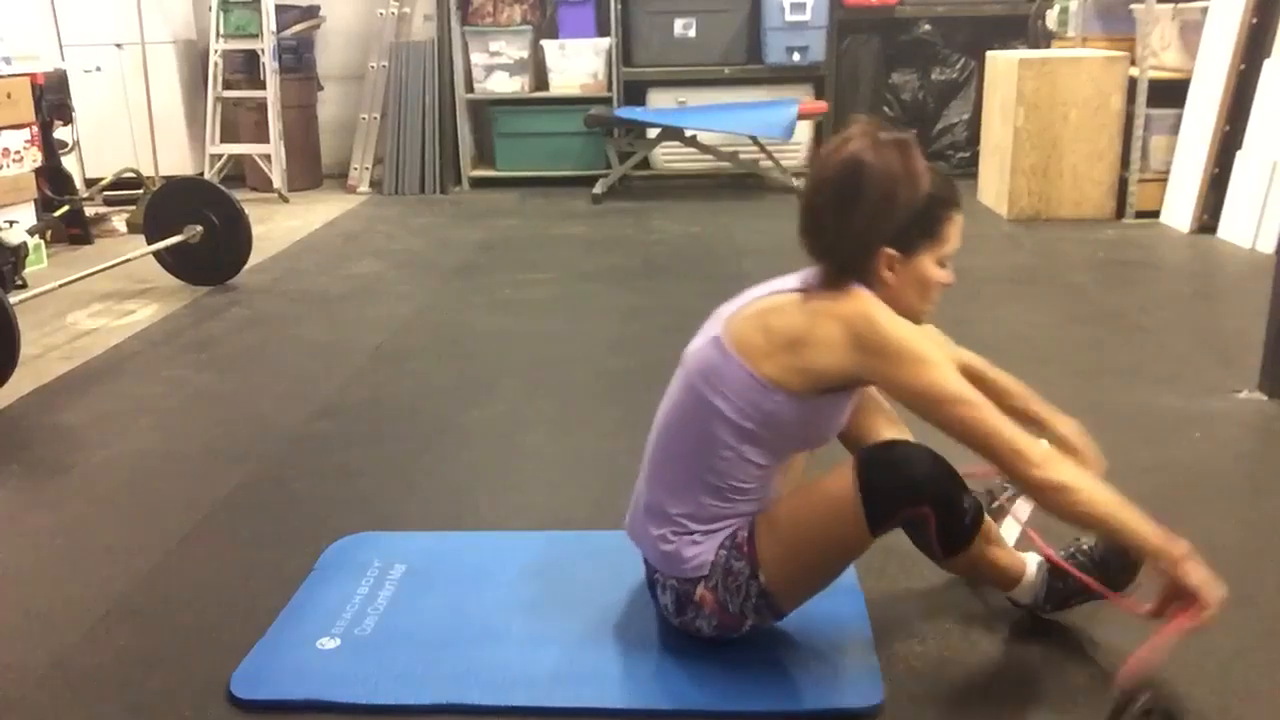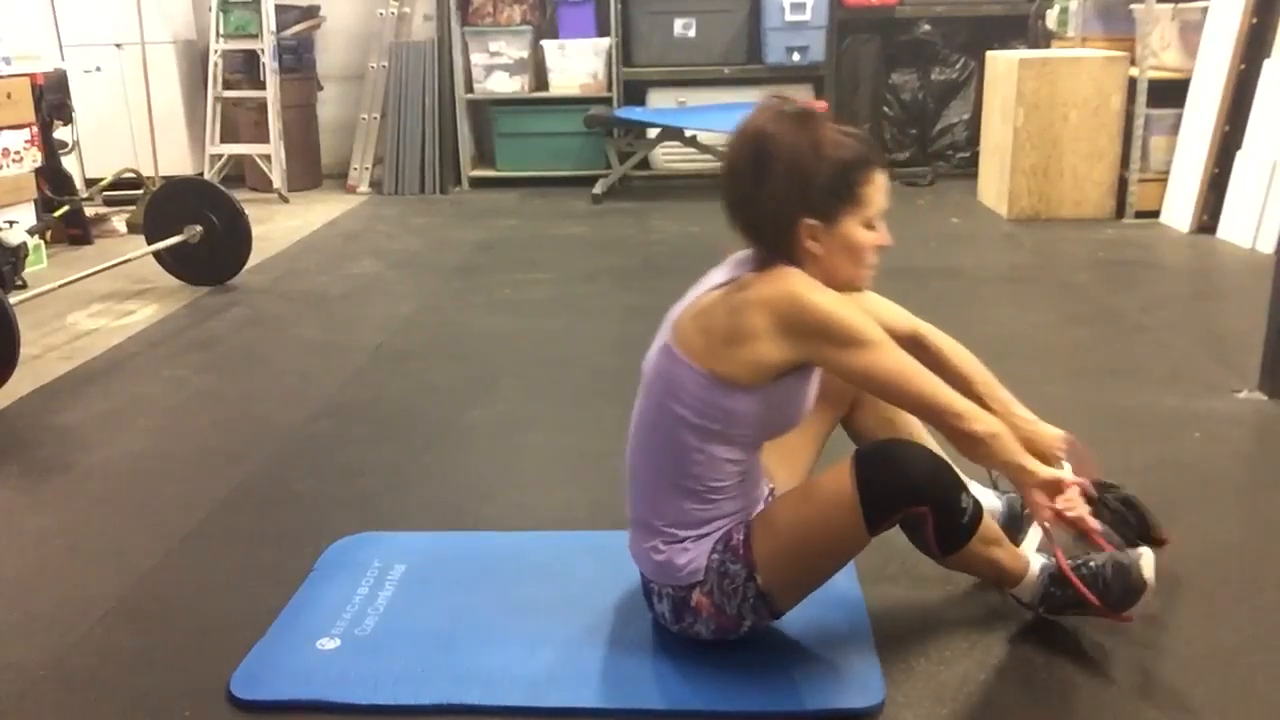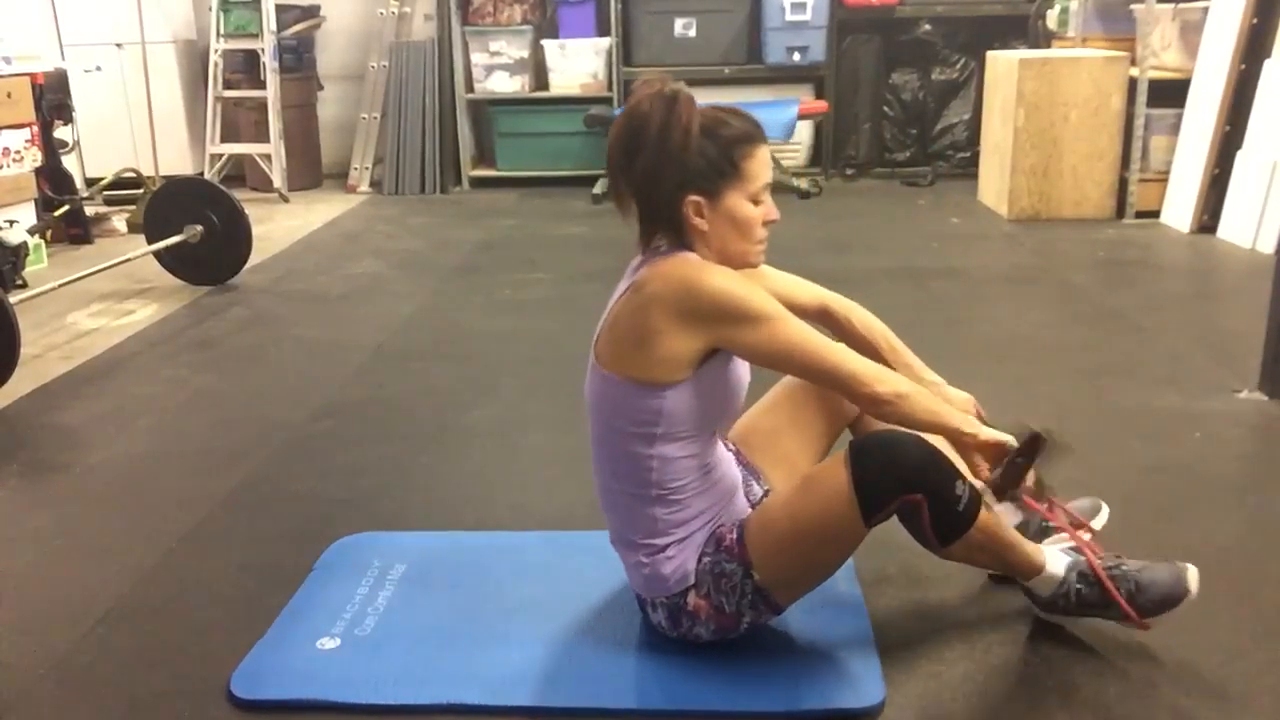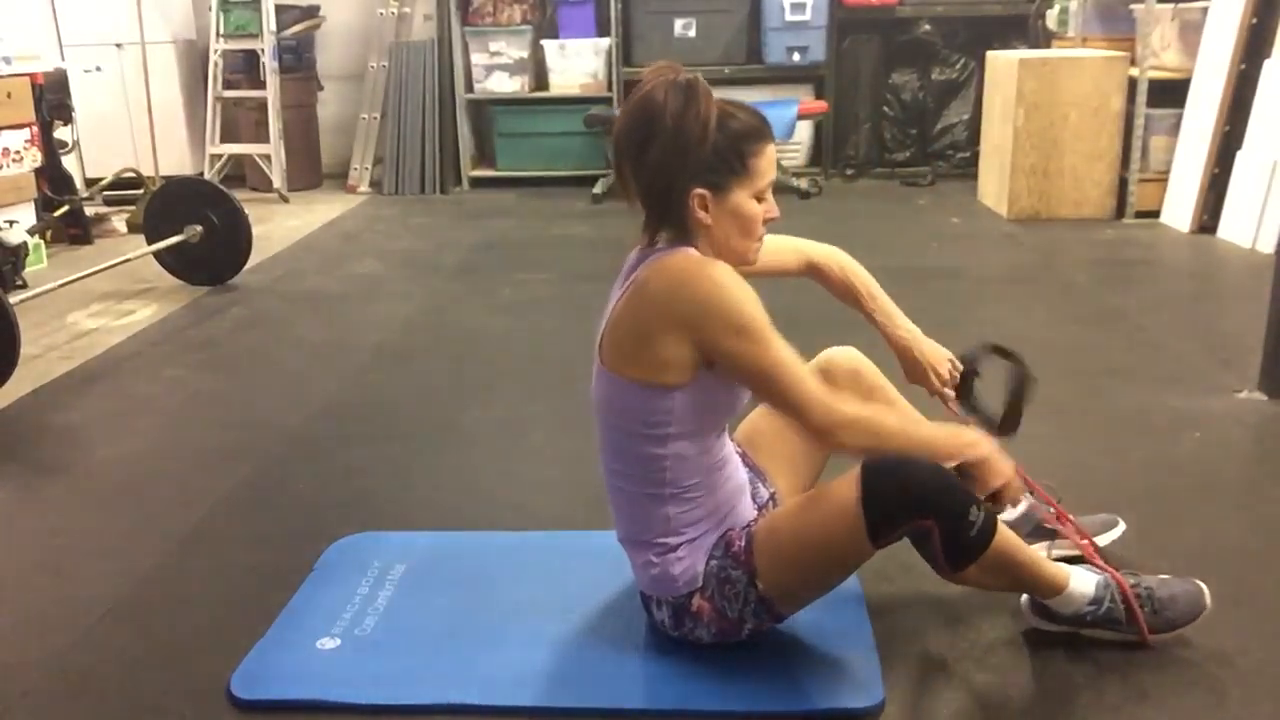
dt=0.5s
person 1, frame 1
left shoulder: (828, 295)
right shoulder: (856, 323)
left elbow: (964, 366)
right elbow: (1028, 468)
left wrist: (1063, 430)
right wrist: (1168, 551)
left hip: (692, 540)
right hip: (705, 586)
right knee: (908, 475)
left ankle: (964, 520)
right ankle: (1032, 585)
person 1, frame 2
left shoulder: (776, 274)
right shoulder: (791, 303)
left elbow: (919, 335)
right elbow: (964, 424)
left wrist: (1024, 425)
right wrist: (1033, 472)
left hip: (709, 532)
right hip: (702, 585)
left knee: (850, 375)
right knee: (903, 472)
left ankle: (984, 513)
right ankle: (1037, 584)
person 1, frame 3
left shoulder: (687, 262)
right shoulder: (693, 289)
left elbow: (833, 309)
right elbow: (875, 390)
left wrist: (937, 392)
right wrist: (973, 433)
left hip: (713, 506)
right hip: (696, 585)
left knee: (852, 376)
right knee: (900, 463)
left ankle: (1004, 521)
right ankle: (1055, 581)
person 1, frame 4
left shoulder: (678, 253)
right shoulder: (695, 284)
left elbow: (822, 259)
right elbow: (831, 422)
left wrist: (907, 335)
right wrist: (969, 445)
left hip: (714, 516)
right hip: (701, 586)
left knee: (842, 368)
right knee: (912, 488)
left ankle: (1010, 520)
right ankle: (1072, 598)
